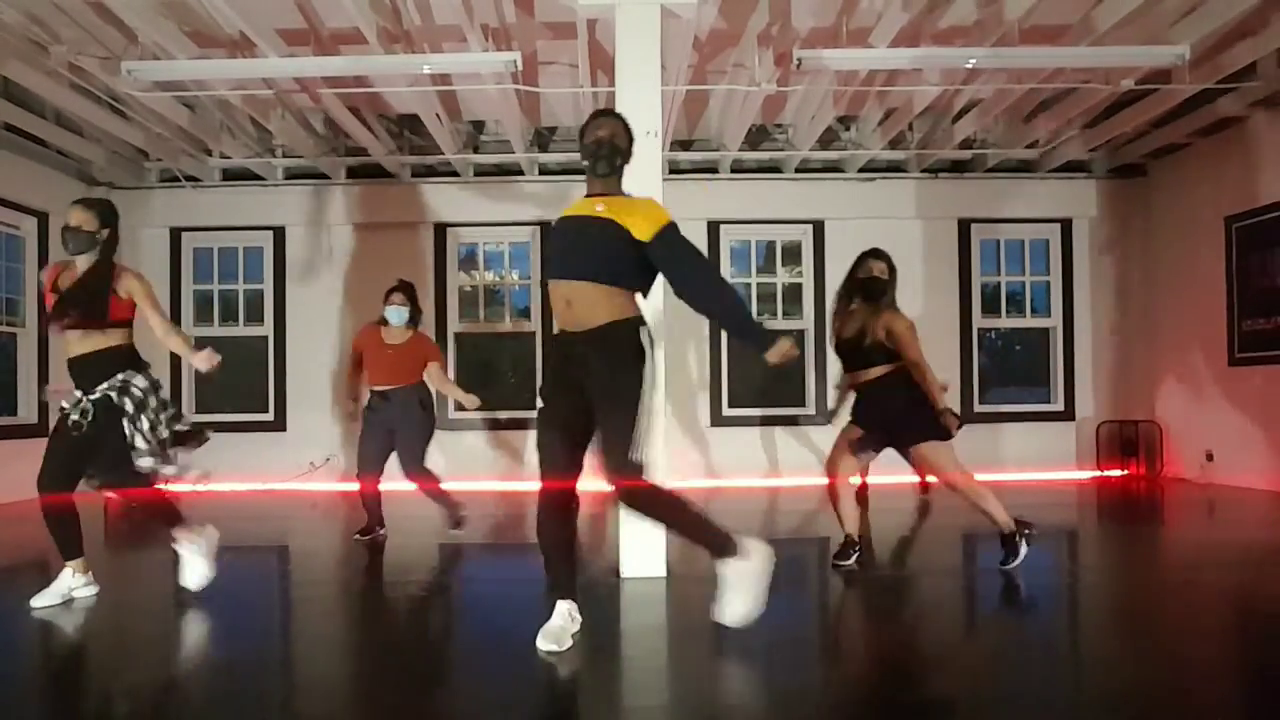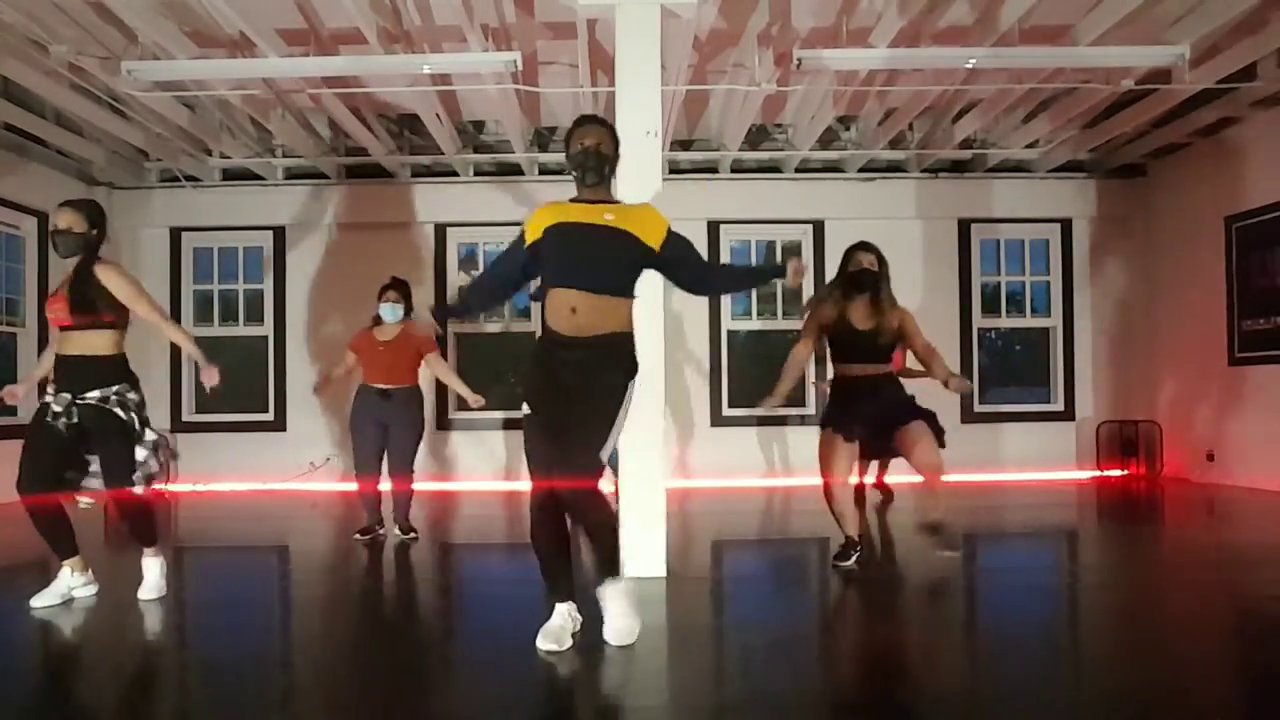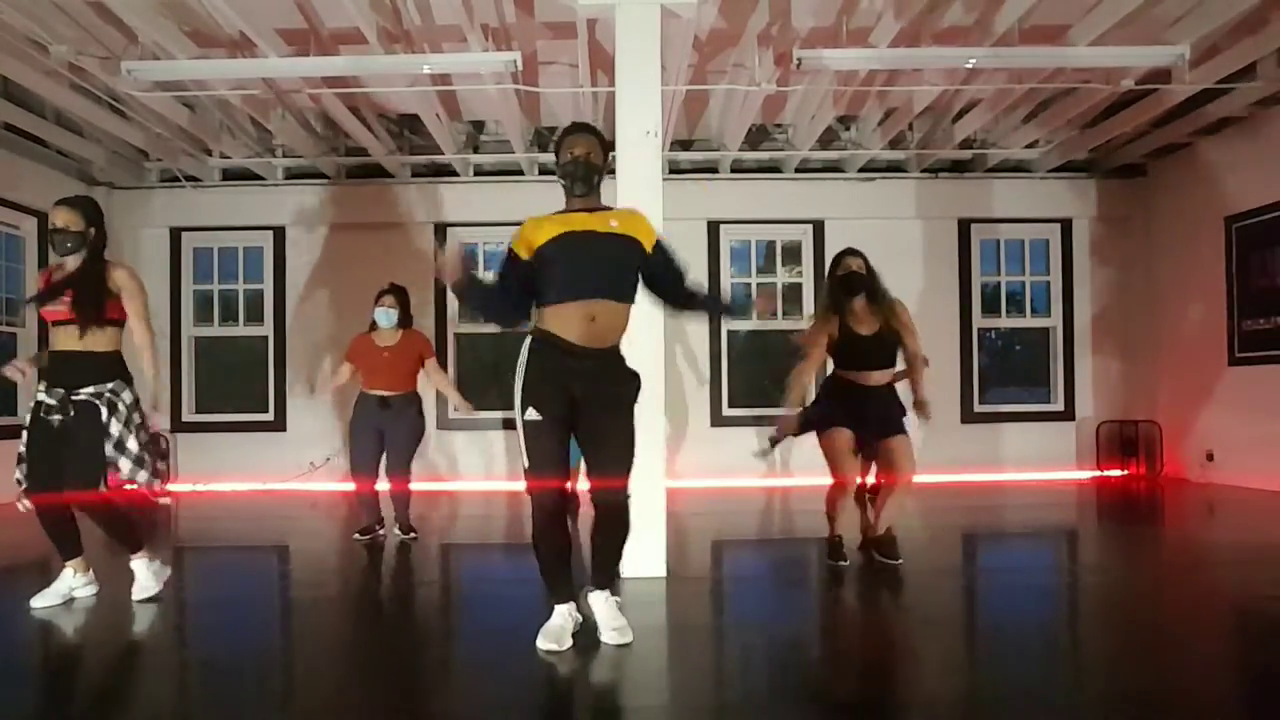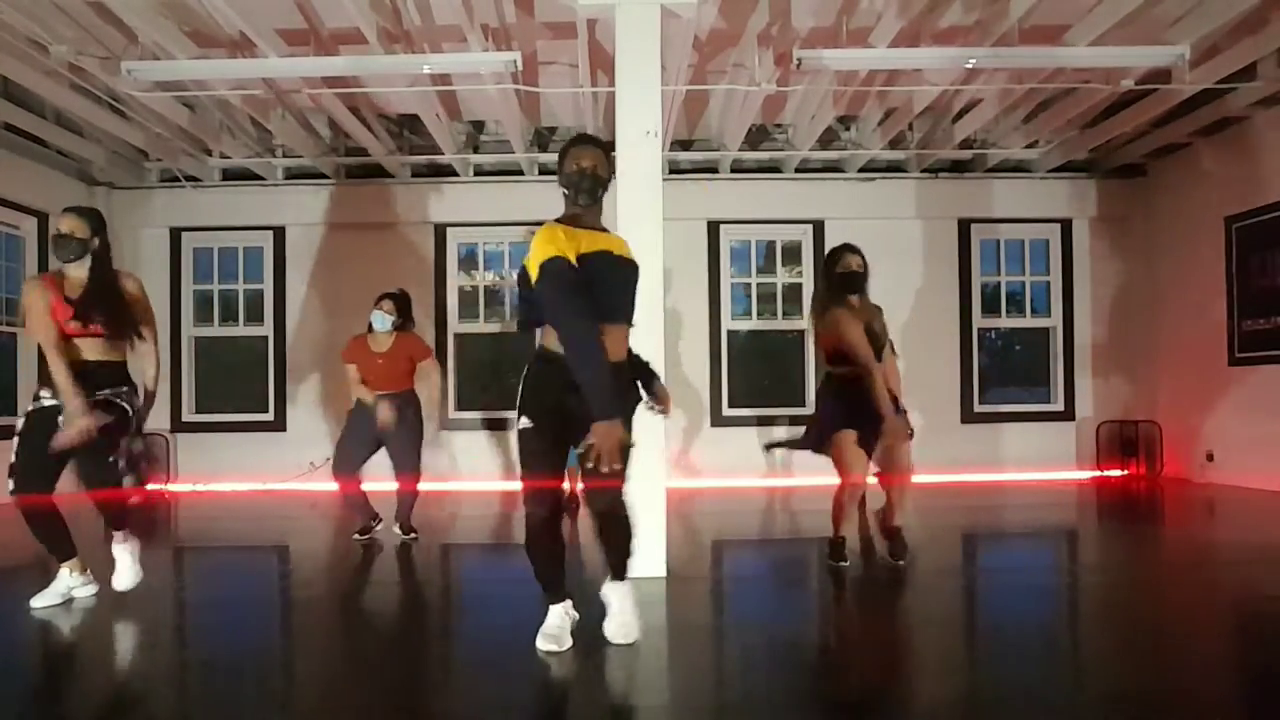
dt=0.2s
person 1, frame 1
left shoulder: (642, 216)
right shoulder: (567, 217)
left elbow: (700, 281)
left wrist: (760, 339)
left hip: (618, 349)
right hip: (564, 354)
left knee: (627, 482)
right knee: (554, 488)
left ankle: (736, 554)
right ankle: (564, 608)
person 1, frame 2
left shoulder: (644, 222)
right shoulder: (543, 222)
left elbow: (702, 275)
right elbow: (499, 279)
left wrist: (773, 273)
right wrist: (445, 313)
left hip: (608, 362)
right hip: (549, 358)
left knee: (578, 484)
right knee: (546, 490)
left ankle: (613, 581)
right ankle: (563, 607)
person 1, frame 3
left shoulder: (635, 228)
right shoulder: (536, 234)
left elbow: (675, 291)
right elbow: (505, 309)
left wrist: (731, 307)
right wrist: (462, 280)
left hip: (607, 372)
right hip: (546, 365)
left knee: (611, 495)
right knee: (547, 496)
left ankle: (604, 595)
right ankle: (562, 606)
person 1, frame 4
left shoulder: (619, 250)
right shoulder: (552, 242)
right elbow: (571, 325)
right wrist: (602, 412)
left hip: (611, 386)
right hip: (554, 382)
left knee: (605, 496)
right knee: (541, 506)
left ankle: (618, 586)
right ankle: (558, 606)
person 2, frame 1
left shoulder: (122, 278)
right shoulder: (51, 275)
left elbow: (161, 324)
left wrist: (193, 355)
left hip: (122, 383)
right hip: (86, 392)
left knee: (120, 475)
right knee: (51, 484)
left ankle: (189, 536)
right ankle: (76, 574)
person 2, frame 2
left shoulder: (106, 273)
right shoulder: (62, 285)
left elbow: (158, 318)
left wrist: (200, 359)
left hip: (108, 391)
right hip: (62, 394)
left knee: (121, 487)
left ankle: (152, 557)
right ankle: (75, 572)
person 2, frame 3
left shoulder: (117, 276)
right shoulder: (47, 280)
left elbow: (143, 336)
left wrist: (153, 395)
right wrist: (32, 364)
left hip: (103, 388)
right hip: (56, 390)
left knee: (84, 489)
right knee: (39, 488)
left ankle: (144, 562)
right ankle: (76, 573)
person 2, frame 4
left shoulder: (124, 285)
right shoulder: (40, 288)
left elbow: (148, 346)
right elbow: (50, 350)
left wrist: (146, 403)
right wrist: (75, 407)
left hip: (109, 392)
right hip: (57, 396)
left knee: (94, 471)
right knee: (27, 491)
left ankle: (122, 538)
right ankle: (73, 573)
person 3, frame 1
left shoulder: (890, 320)
right shoulder: (844, 317)
left elbow: (918, 364)
left wrist: (941, 408)
right wrist: (840, 397)
left hip: (902, 402)
right hip: (869, 407)
left knee: (953, 477)
right knee: (837, 471)
left ankle: (1012, 530)
right ankle: (851, 541)
person 3, frame 2
left shoulder: (895, 314)
right shoulder: (827, 311)
left elbow: (924, 349)
right elbow: (801, 353)
left wrist: (946, 376)
right wrist: (778, 395)
left hip: (883, 398)
right hip: (846, 399)
left knee: (930, 463)
right knee: (833, 479)
left ankle: (934, 521)
right ankle: (851, 540)
person 3, frame 3
left shoulder: (894, 310)
right shoulder: (829, 324)
left elbow: (914, 354)
right elbow: (807, 366)
left wrist: (919, 395)
right wrist: (791, 411)
left hip: (884, 400)
right hip: (841, 401)
left knee: (902, 475)
right knee: (847, 478)
left ankle: (877, 533)
right ankle: (834, 538)
person 3, frame 4
left shoulder: (872, 312)
right shoulder: (839, 316)
left elbow: (886, 361)
right elbow: (869, 366)
left wrist: (897, 407)
right wrist: (890, 417)
left hip: (876, 398)
right hip: (841, 399)
left knee: (900, 467)
right knee: (854, 480)
left ankle: (891, 526)
right ankle: (838, 539)
person 4, frame 1
left shoulder: (422, 343)
right shoulder: (368, 334)
left elbow: (437, 377)
right elbow: (356, 367)
left wrist: (463, 397)
right wrist: (353, 398)
left hip: (412, 407)
right hip: (378, 409)
left knee: (413, 469)
right knee: (367, 471)
left ankle: (452, 509)
right ankle: (374, 523)
person 4, frame 2
left shoulder: (417, 335)
right shoulder: (364, 337)
left elbow: (439, 367)
right elbow: (345, 366)
left wrist: (467, 393)
right wrist: (325, 380)
left hip: (405, 405)
right hip: (367, 405)
left knee: (400, 469)
right knee: (365, 469)
left ankle: (402, 522)
right ankle: (374, 522)
person 4, frame 3
left shoulder: (416, 340)
right shoulder: (360, 342)
left elbow: (436, 374)
right elbow: (343, 375)
left wrist: (459, 401)
right wrist: (325, 386)
left hip: (405, 411)
right hip: (368, 410)
left knee: (398, 471)
right knee: (362, 472)
left ankle: (403, 521)
right ankle: (374, 522)
person 4, frame 4
left shoulder: (410, 342)
right shoulder: (355, 345)
right elbow: (354, 383)
right wrist: (377, 403)
left hip: (403, 412)
right hip: (365, 412)
left knee: (408, 472)
right knee: (342, 470)
left ankle: (403, 520)
right ankle: (369, 519)
